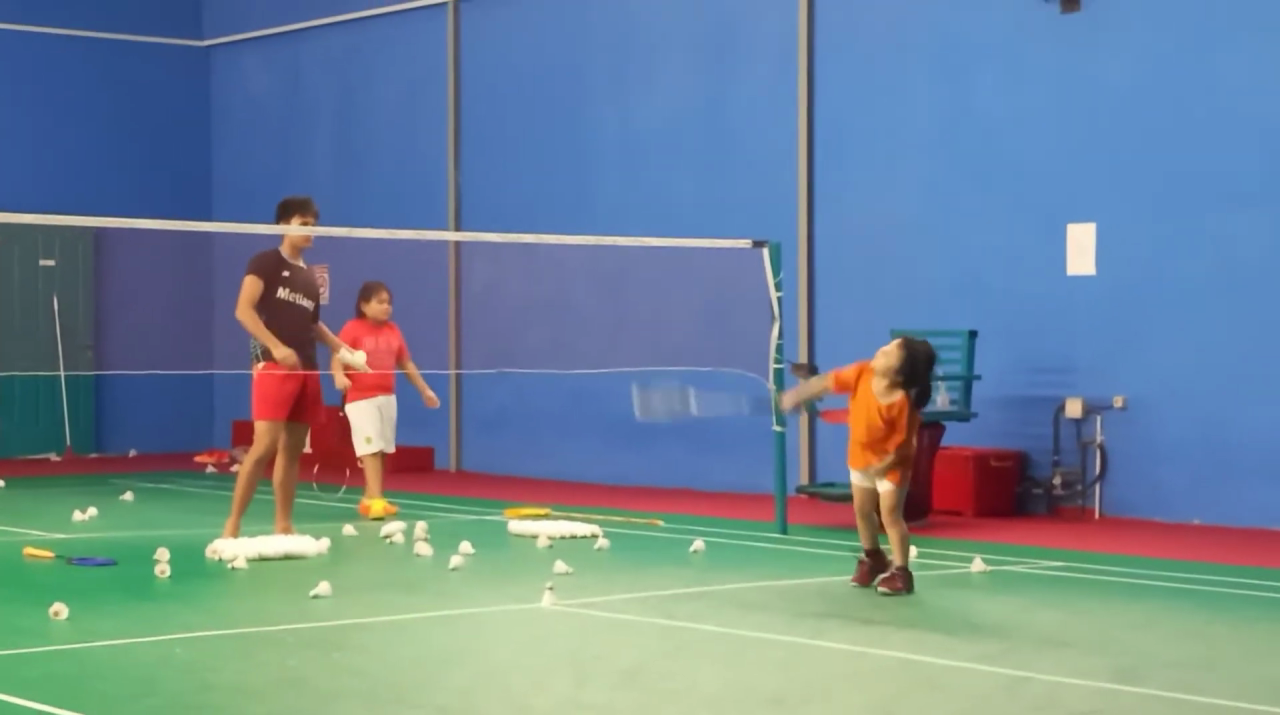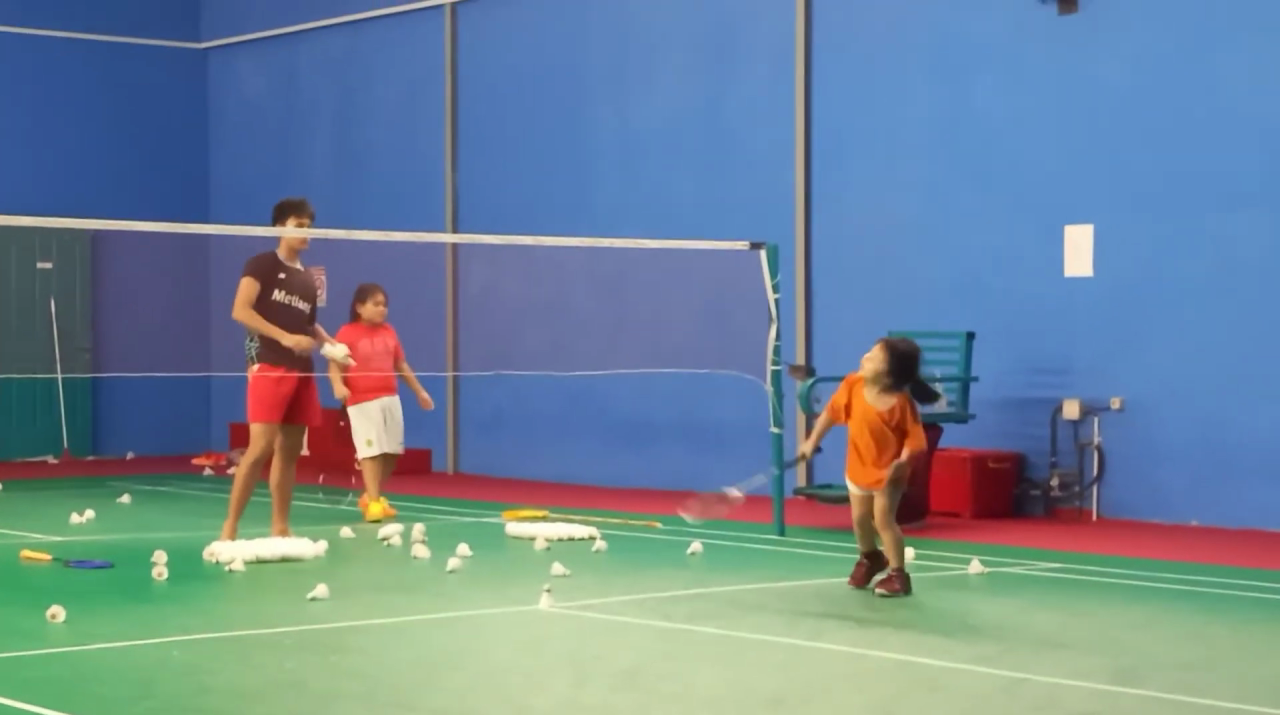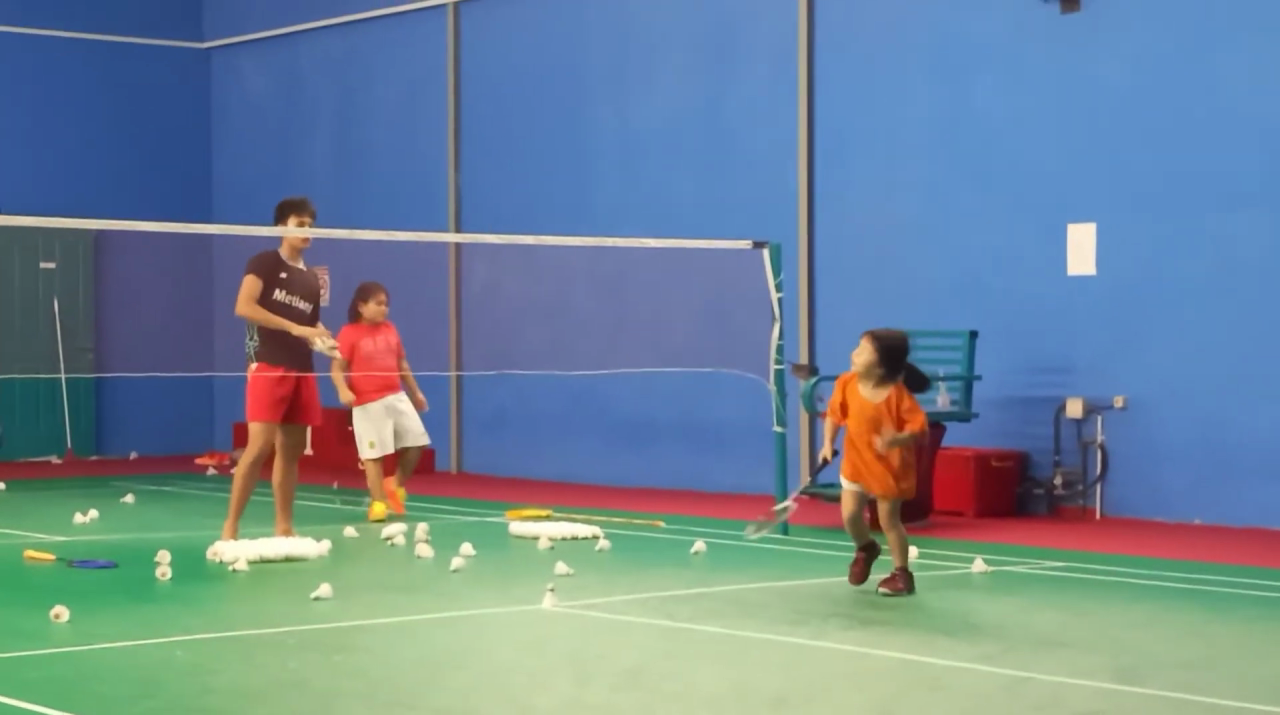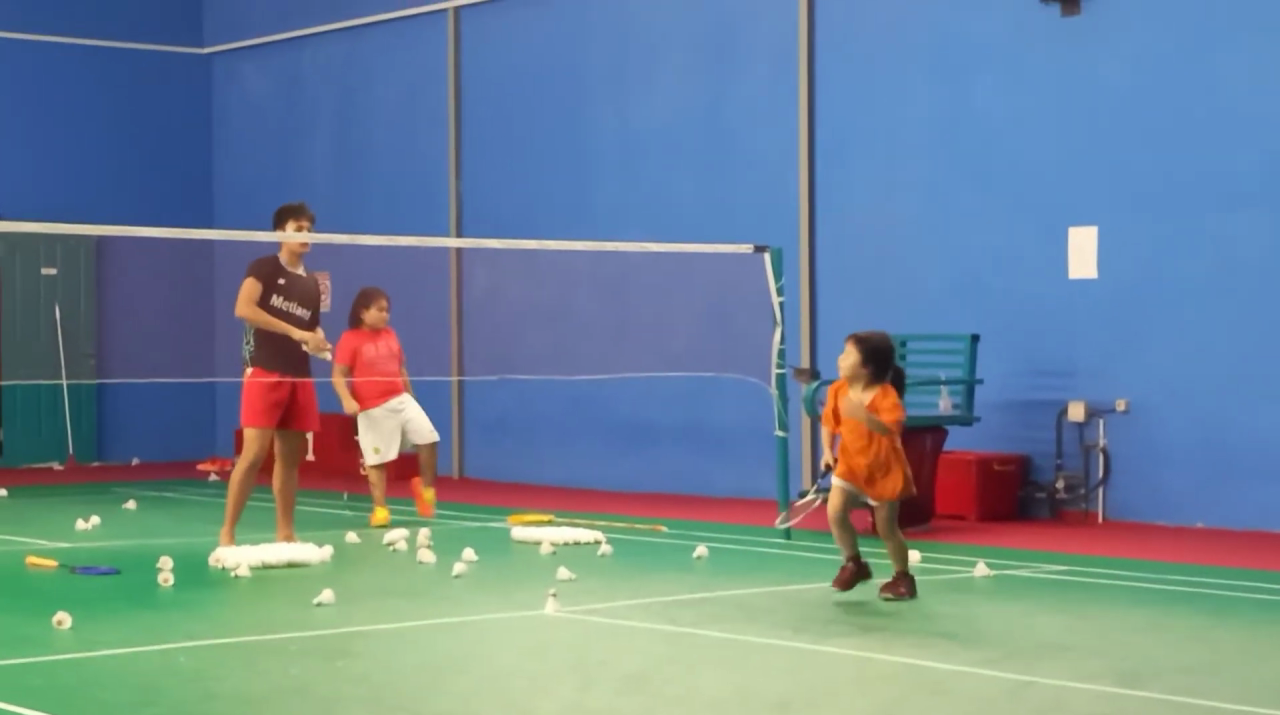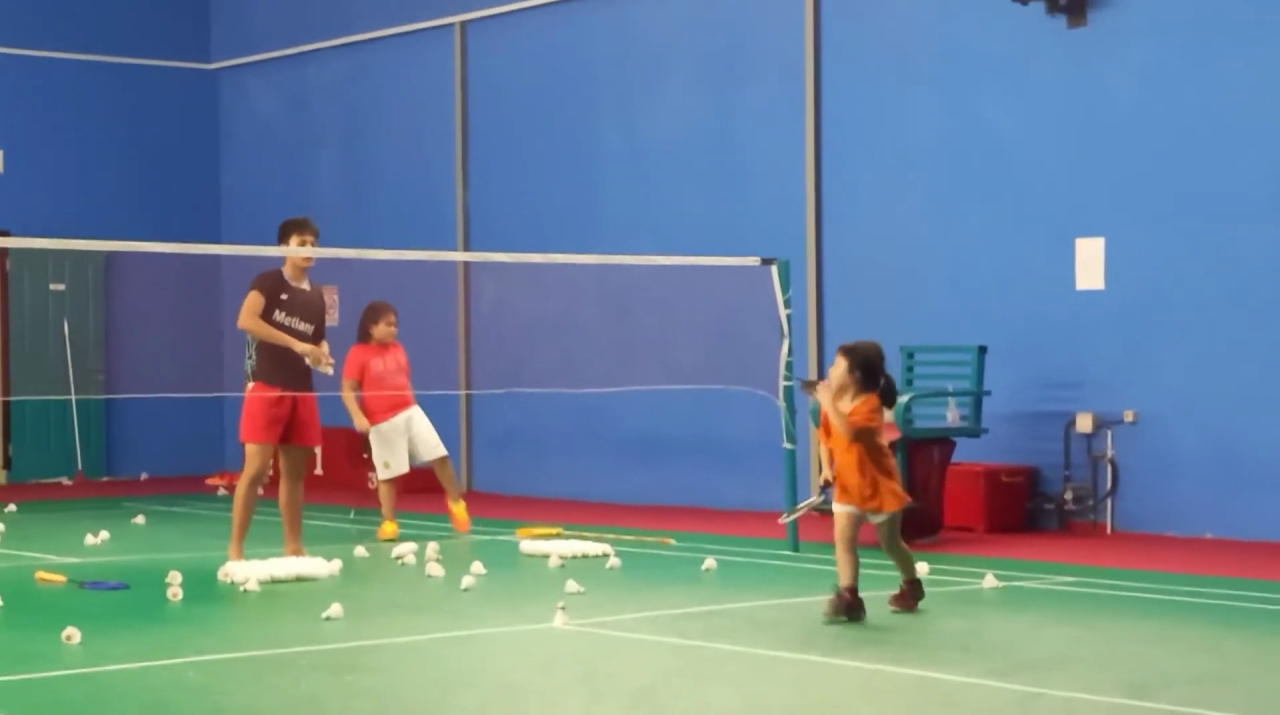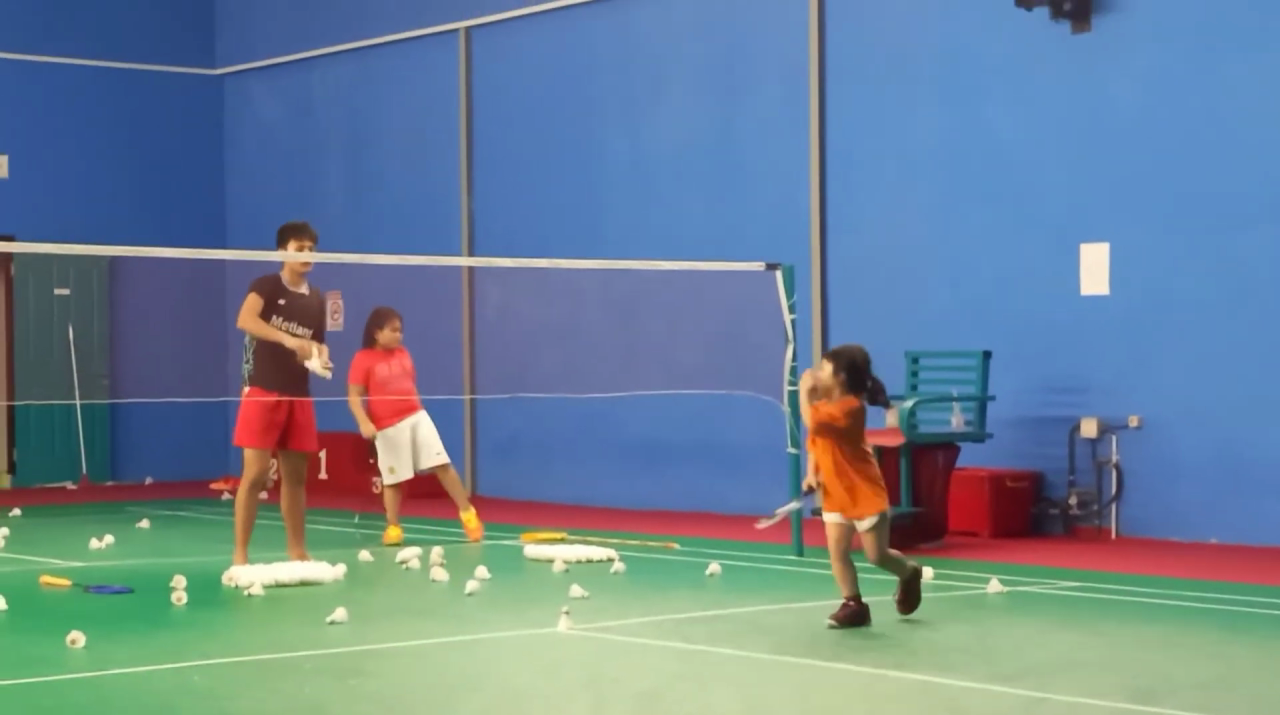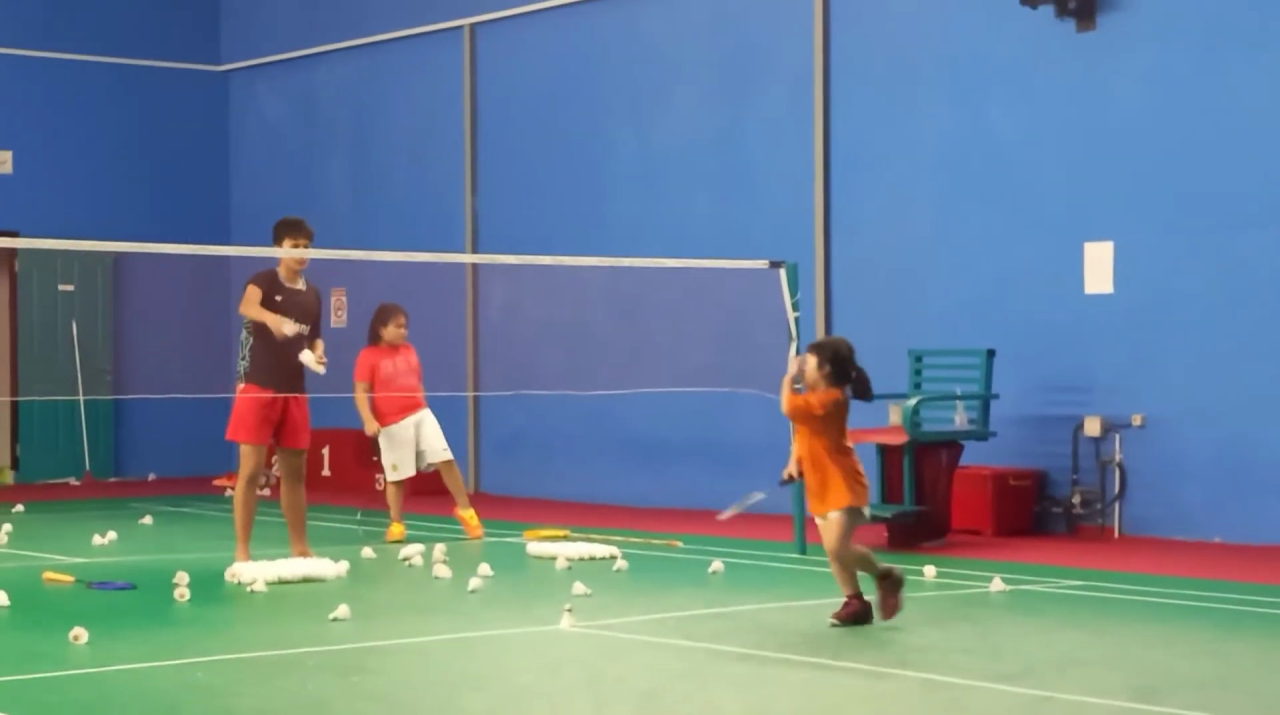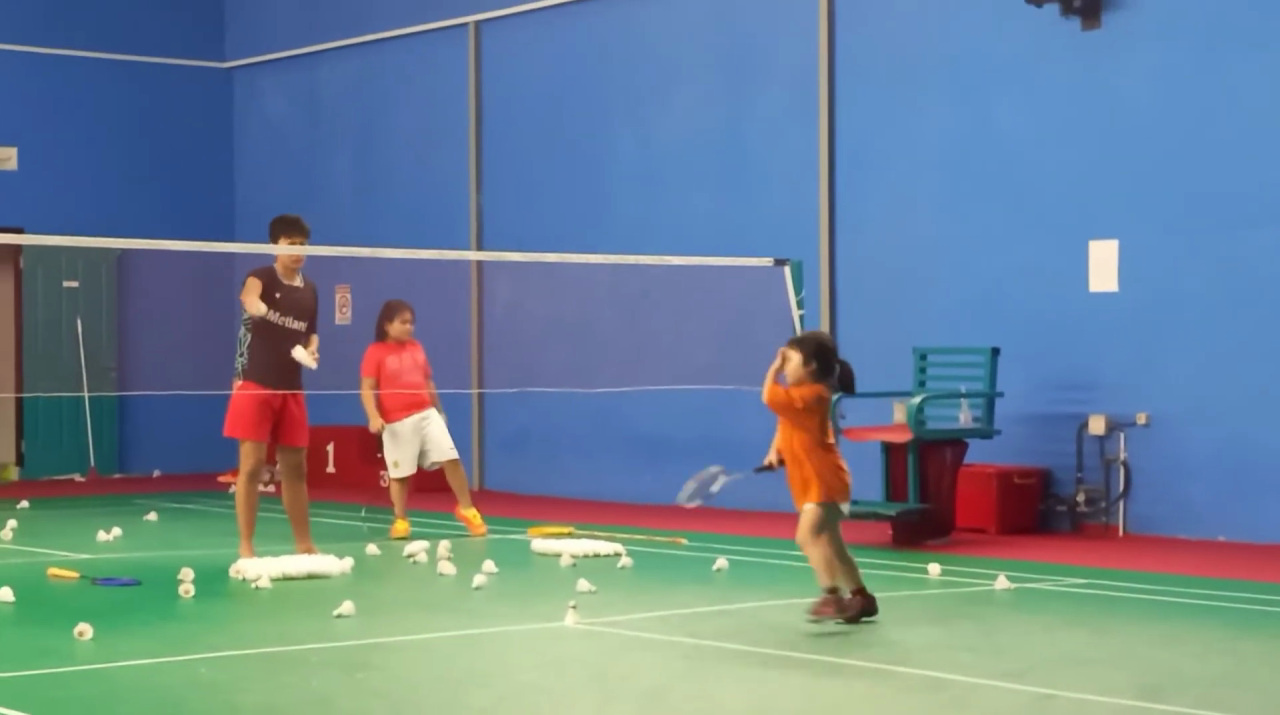
dt=0.1s
person 1, frame 1
left shoulder: (310, 277)
right shoulder: (265, 262)
right elbow: (243, 309)
left wrist: (343, 348)
right wrist: (275, 347)
left hip: (307, 370)
right hip: (274, 367)
left knee: (292, 449)
right knee: (264, 445)
left ankle: (283, 525)
right ankle: (232, 523)
person 1, frame 2
left shoulder: (307, 279)
right shoulder: (262, 264)
right elbow: (240, 310)
left wrist: (330, 343)
right wrist: (283, 337)
left hip: (302, 372)
right hip: (268, 368)
left knee: (289, 451)
right knee: (260, 449)
left ankle: (280, 527)
right ankle: (230, 527)
person 1, frame 3
left shoulder: (311, 278)
right shoulder: (264, 263)
right elbow: (243, 307)
left wrist: (325, 339)
right wrist: (294, 328)
left hip: (302, 371)
right hip: (267, 367)
left knee: (291, 450)
right knee: (259, 447)
left ankle: (284, 527)
right ankle: (230, 526)
person 1, frame 4
left shoulder: (311, 283)
right shoulder: (264, 268)
right elbow: (243, 309)
left wrist: (319, 341)
right wrist: (294, 332)
left hip: (299, 377)
right hip: (263, 373)
left knee: (290, 456)
right knee: (254, 454)
left ankle: (285, 532)
right ankle: (227, 533)
person 1, frame 5
left shoulder: (317, 296)
right shoulder: (267, 282)
right elbow: (245, 321)
left wrist: (322, 354)
right wrist: (295, 344)
left hip: (302, 391)
right hip: (265, 388)
left knee: (295, 471)
right knee: (256, 468)
left ankle: (293, 547)
right ankle: (235, 548)
person 1, frame 6
left shoulder: (316, 299)
right shoulder: (266, 286)
right elbow: (245, 320)
left wrist: (322, 358)
right wrist: (288, 339)
left hip: (298, 396)
right hip: (261, 392)
left knee: (296, 475)
right knee: (255, 474)
left ankle: (297, 551)
right ankle: (240, 554)
person 1, frame 7
left shoulder: (313, 295)
right shoulder: (263, 281)
right elbow: (246, 306)
left wrist: (317, 353)
right wrist: (272, 318)
left hip: (294, 392)
right hip: (257, 389)
left knee: (294, 471)
right knee: (251, 470)
left ankle: (300, 548)
right ankle: (242, 551)
person 1, frame 8
left shoulder: (310, 291)
right shoulder: (263, 277)
right elbow: (248, 293)
left wrist: (312, 351)
right wrist: (253, 303)
left hip: (290, 389)
right hip: (254, 385)
left knee: (295, 468)
right knee: (252, 466)
left ankle: (304, 545)
right ankle: (246, 548)
person 2, frame 1
left shoulder: (903, 404)
right shoulder: (864, 374)
left elbow: (902, 444)
right elbow: (829, 382)
left wrist: (884, 465)
right wrist: (799, 394)
left hip: (891, 465)
right hip: (860, 458)
left knee: (890, 516)
right knee: (862, 510)
left ankle: (900, 572)
right ankle: (873, 558)
person 2, frame 2
left shoulder: (902, 405)
right shoulder: (852, 385)
left elbow: (917, 442)
right elbow: (831, 412)
left wrist: (898, 465)
right wrist: (813, 439)
left hip: (888, 469)
right hip: (859, 463)
left knee: (883, 520)
right knee: (860, 518)
left ankle: (898, 574)
right ankle: (871, 558)
person 2, frame 3
left shoulder: (899, 394)
right shoulder: (846, 383)
left elbow: (919, 426)
right elbow: (833, 416)
left wrist: (898, 439)
right wrist: (827, 444)
left hip: (891, 467)
right hip: (855, 463)
left knee: (889, 521)
right knee: (850, 515)
left ankle: (901, 573)
right ankle: (865, 549)
person 2, frame 4
left shoulder: (885, 395)
right shoulder: (838, 390)
left elbow: (893, 425)
right elbow: (829, 422)
left wrist: (865, 417)
right wrist: (828, 451)
left hip: (885, 470)
right hip: (850, 466)
left knee: (886, 529)
right knee: (835, 513)
left ankle: (903, 577)
right ankle: (853, 563)
person 2, frame 5
left shoulder: (869, 404)
right shoulder: (833, 403)
left elbow: (847, 431)
right elbow: (824, 437)
left wrist: (827, 403)
right wrist: (826, 468)
left hip: (878, 484)
right hip: (847, 485)
left knee: (889, 542)
right knee: (843, 539)
left ankle: (911, 585)
right ankle: (849, 598)
person 2, frame 6
left shoulder: (850, 408)
right shoulder: (826, 406)
left elbow: (812, 422)
right elbow: (814, 442)
left wrist: (804, 392)
right wrist: (812, 472)
left hip: (864, 491)
right hip: (834, 493)
left knee: (876, 554)
right knee: (836, 549)
left ankle: (908, 574)
right ankle: (852, 604)
person 2, frame 7
left shoulder: (831, 399)
right shoulder: (812, 399)
left elbow: (787, 407)
right elbow: (801, 437)
left wrist: (788, 379)
right wrist: (794, 462)
left hip: (843, 486)
right hip: (819, 488)
left knee: (837, 545)
right knee: (834, 549)
left ankle: (886, 576)
right ankle: (855, 602)
person 2, frame 8
left shoulder: (813, 395)
right shoulder: (798, 395)
left elbow: (770, 398)
right elbow: (788, 433)
left wrist: (774, 373)
right wrist: (776, 452)
left hip: (824, 482)
right hip: (807, 483)
left knee: (807, 536)
right knee: (830, 545)
left ankle: (834, 595)
right ankle: (860, 598)
person 3, frame 1
left shoulder: (393, 330)
right shoulder: (352, 329)
left elbow: (406, 363)
right elbow: (337, 360)
left wrist: (425, 390)
right wrist: (340, 377)
left hip: (387, 397)
right hip: (360, 399)
left knee: (384, 450)
right knee: (370, 449)
left ankle: (370, 499)
right ankle: (375, 501)
person 3, frame 2
left shoulder: (389, 331)
right shoulder: (348, 333)
left elbow: (401, 364)
right elbow: (334, 366)
left wrist: (420, 391)
right wrist: (338, 386)
left hip: (390, 399)
right hip: (362, 402)
left knee: (392, 452)
right knee: (371, 453)
left ankle: (371, 496)
right ankle: (374, 503)
person 3, frame 3
left shoulder: (390, 329)
right shoulder: (349, 333)
left elbow: (402, 363)
right elbow: (337, 368)
left wrist: (415, 391)
right wrist: (343, 391)
left hip: (397, 396)
right hip: (367, 403)
left knee: (418, 442)
right knee: (374, 453)
left ankle: (395, 483)
right ankle: (377, 503)
person 3, frame 4
left shoulder: (390, 335)
right shoulder: (350, 339)
right elbow: (338, 375)
left wrist: (409, 394)
right wrist: (347, 399)
left hip: (401, 400)
right hip: (371, 409)
left knee: (428, 440)
right knee: (377, 459)
left ankle: (425, 486)
right ankle: (380, 508)
person 3, frame 5
left shoulder: (398, 349)
right shoulder: (357, 353)
right elbow: (347, 391)
right wrist: (357, 417)
left hip: (411, 413)
right hip: (381, 422)
left knee: (439, 456)
right knee: (387, 473)
left ankle: (456, 503)
right ankle: (388, 522)
person 3, frame 6
left shoulder: (403, 354)
right shoulder: (363, 359)
right elbow: (354, 396)
right wrist: (364, 423)
left hip: (417, 418)
right hip: (387, 427)
left knee: (442, 464)
right knee: (393, 479)
left ankle: (466, 512)
right ankle: (393, 527)
person 3, frame 7
left shoulder: (409, 351)
right shoulder: (368, 356)
right elbow: (360, 393)
left wrist: (423, 411)
right wrist: (369, 420)
left hip: (421, 416)
right hip: (391, 425)
left knee: (446, 460)
right knee: (396, 476)
left ankle: (465, 510)
right ankle: (396, 524)
person 3, frame 8
left shoulder: (417, 347)
right shoulder: (375, 352)
right elbow: (367, 389)
left wrist: (439, 411)
right wrist: (374, 416)
left hip: (427, 415)
right hip: (396, 422)
left knee: (451, 459)
right knee: (399, 473)
left ankle: (467, 510)
right ankle: (400, 521)
